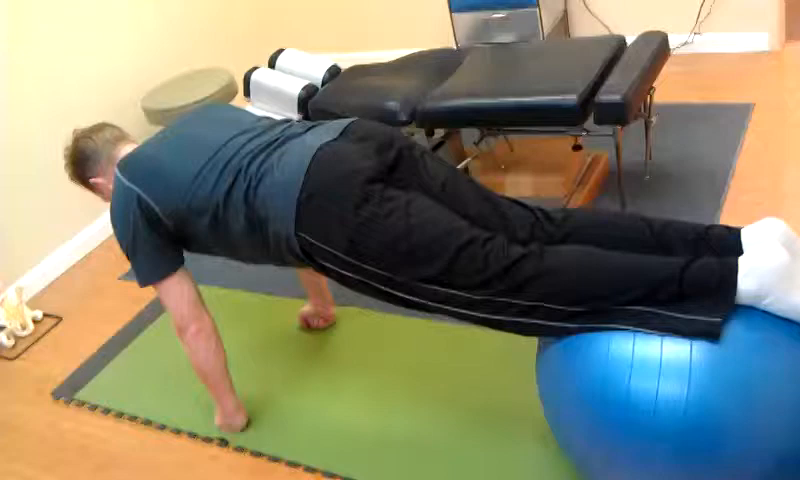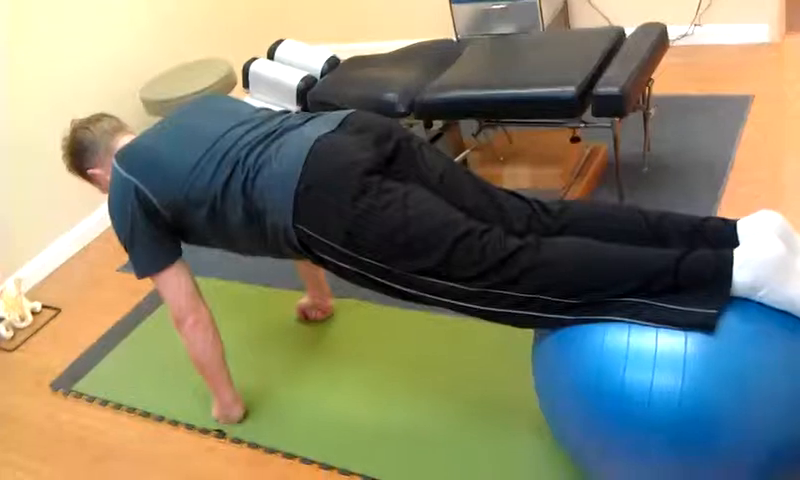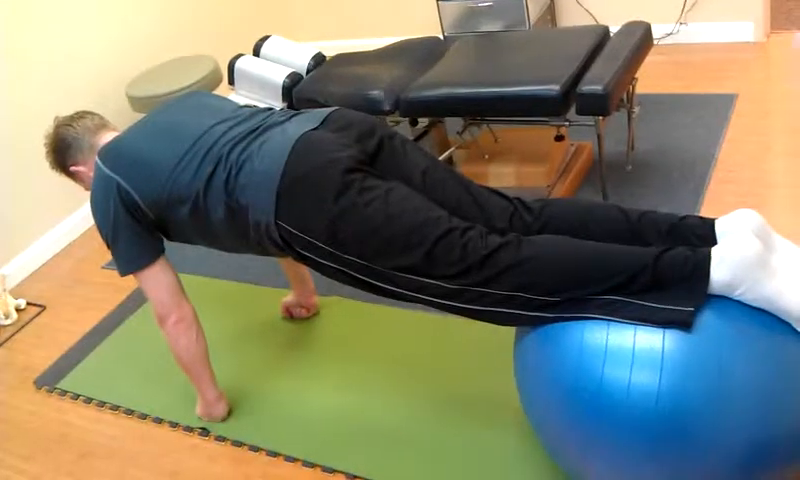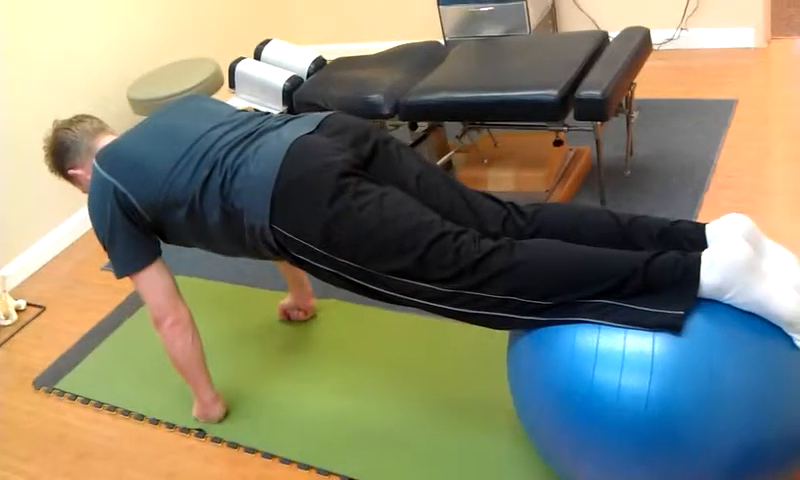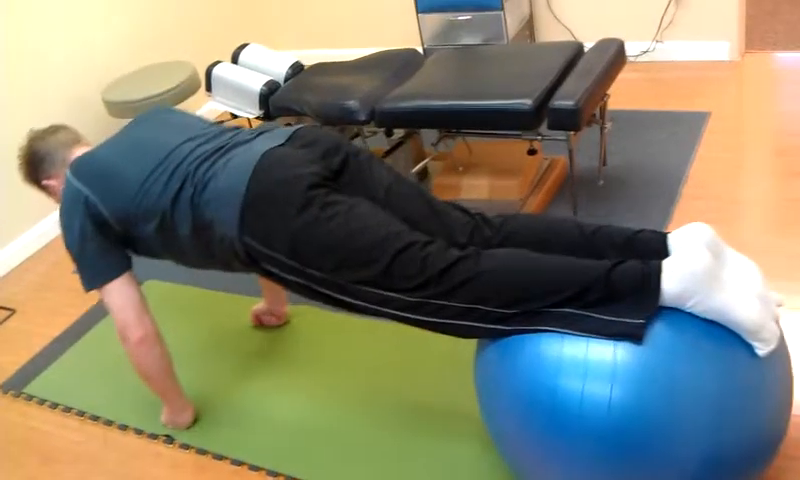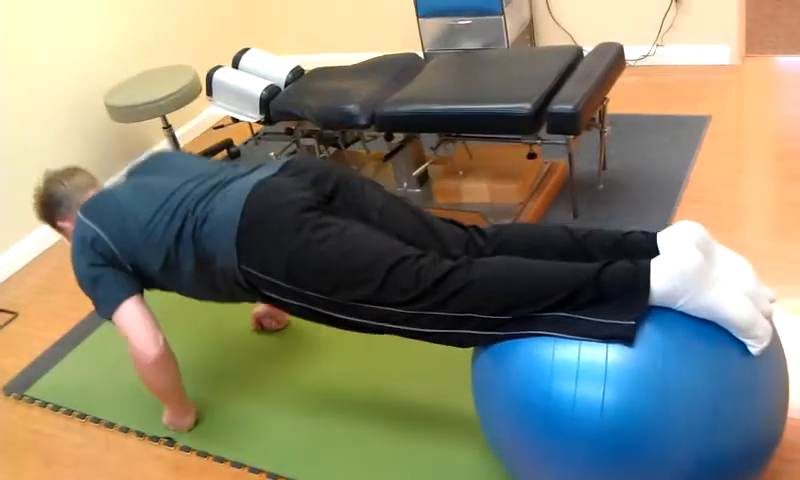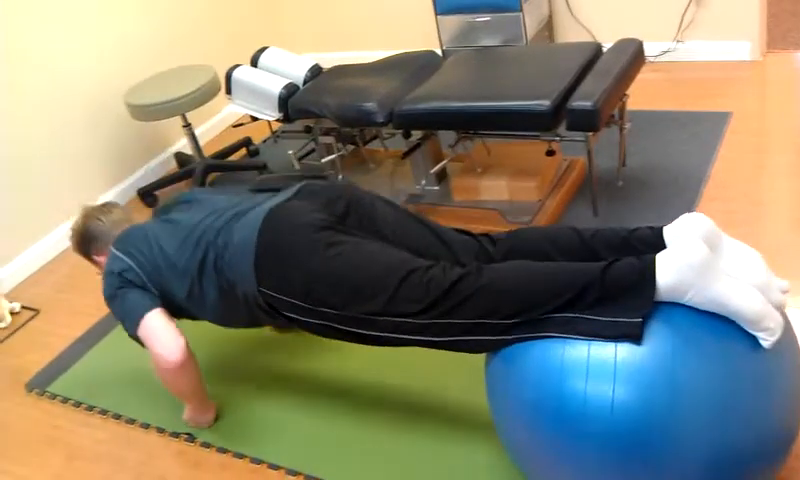
dt=0.3s
person 1, frame 1
left shoulder: (130, 204)
right shoulder: (198, 117)
left elbow: (192, 323)
left wrist: (229, 410)
right wrist: (320, 302)
left hip: (333, 205)
right hip: (360, 137)
left knee: (511, 281)
right knee: (536, 233)
left ankle: (737, 278)
right ankle: (740, 241)
person 1, frame 2
left shoulder: (127, 193)
right shoulder: (198, 108)
left elbow: (189, 315)
left wrist: (226, 402)
right wrist: (319, 294)
left hip: (331, 199)
right hip: (357, 130)
left knee: (505, 273)
right knee: (531, 224)
left ankle: (732, 271)
right ankle: (736, 236)
person 1, frame 3
left shoulder: (109, 192)
right shoulder: (181, 104)
left elbow: (172, 313)
left wrist: (210, 400)
right wrist: (301, 292)
left hip: (314, 195)
right hip: (341, 127)
left knee: (488, 270)
right knee: (514, 222)
left ankle: (713, 270)
right ankle: (717, 232)
person 1, frame 4
left shoulder: (107, 193)
right shoulder: (176, 109)
left elbow: (168, 315)
left wrist: (207, 402)
right wrist: (299, 293)
left hip: (309, 199)
right hip: (334, 133)
left knee: (480, 275)
right knee: (506, 227)
left ankle: (703, 274)
right ankle: (706, 238)
person 1, frame 5
left shoulder: (79, 206)
right shoulder: (148, 120)
left elbow: (136, 330)
left wrist: (176, 407)
right wrist: (274, 296)
left hip: (279, 211)
right hip: (307, 144)
left knee: (451, 283)
right knee: (475, 237)
left ankle: (665, 281)
right ankle: (672, 245)
person 1, frame 6
left shoulder: (90, 245)
right shoulder: (151, 164)
left elbow: (149, 350)
left wrist: (179, 412)
right wrist: (276, 303)
left hip: (276, 239)
right hip: (302, 175)
left knee: (443, 295)
right knee: (471, 250)
left ankle: (656, 282)
right ankle: (662, 247)
person 1, frame 7
left shoulder: (121, 276)
right shoulder: (177, 203)
left elbow: (171, 353)
left wrist: (199, 408)
right wrist: (295, 307)
left hip: (290, 262)
right hip: (319, 198)
left knee: (457, 303)
right knee: (483, 258)
left ankle: (662, 278)
right ankle: (669, 239)
